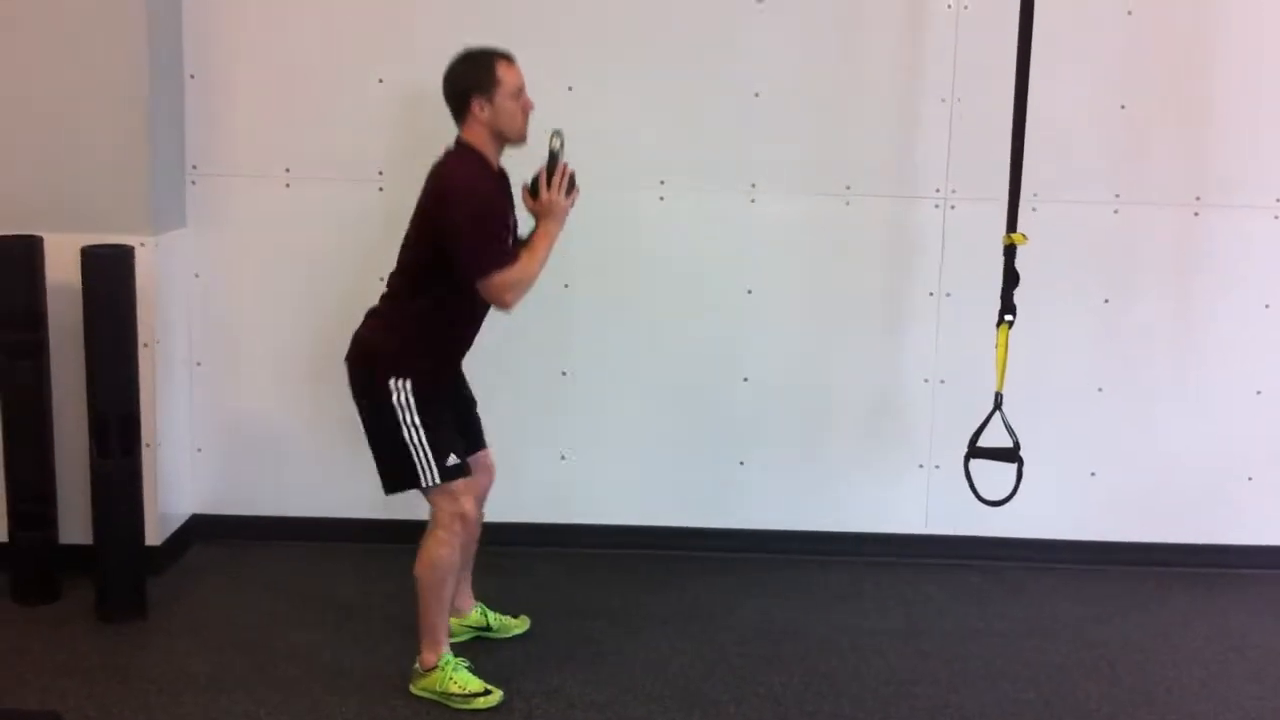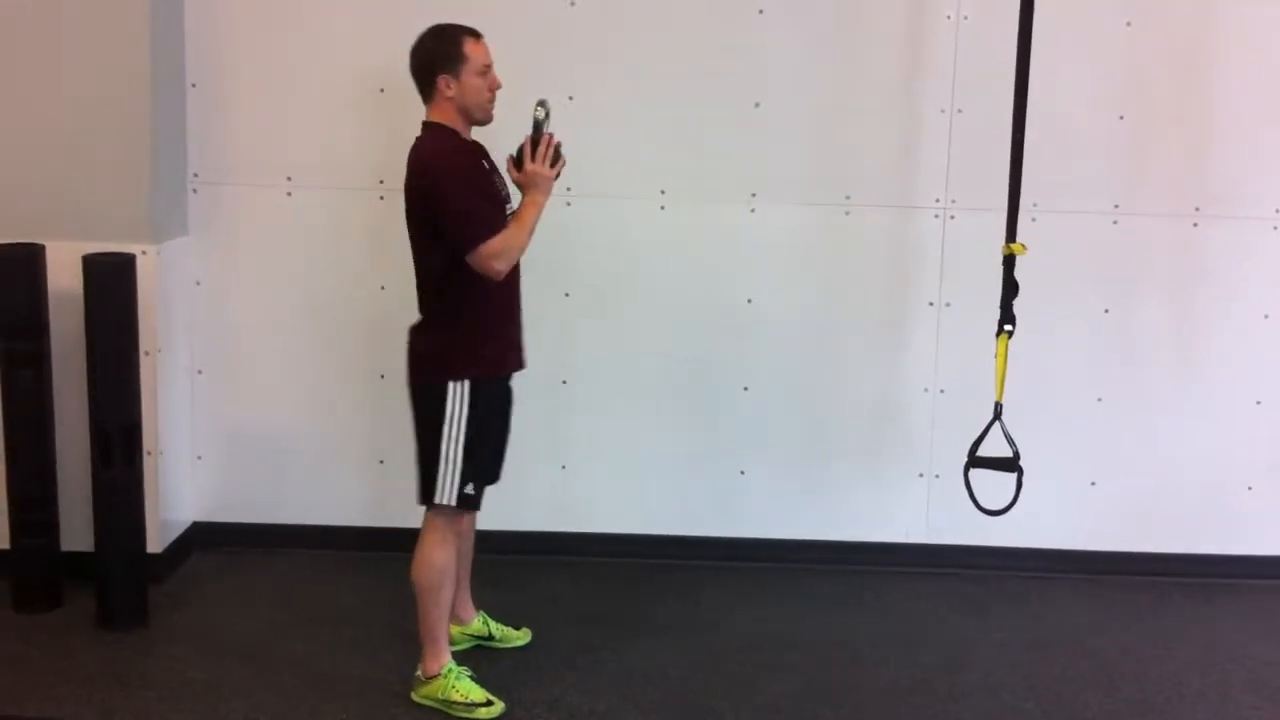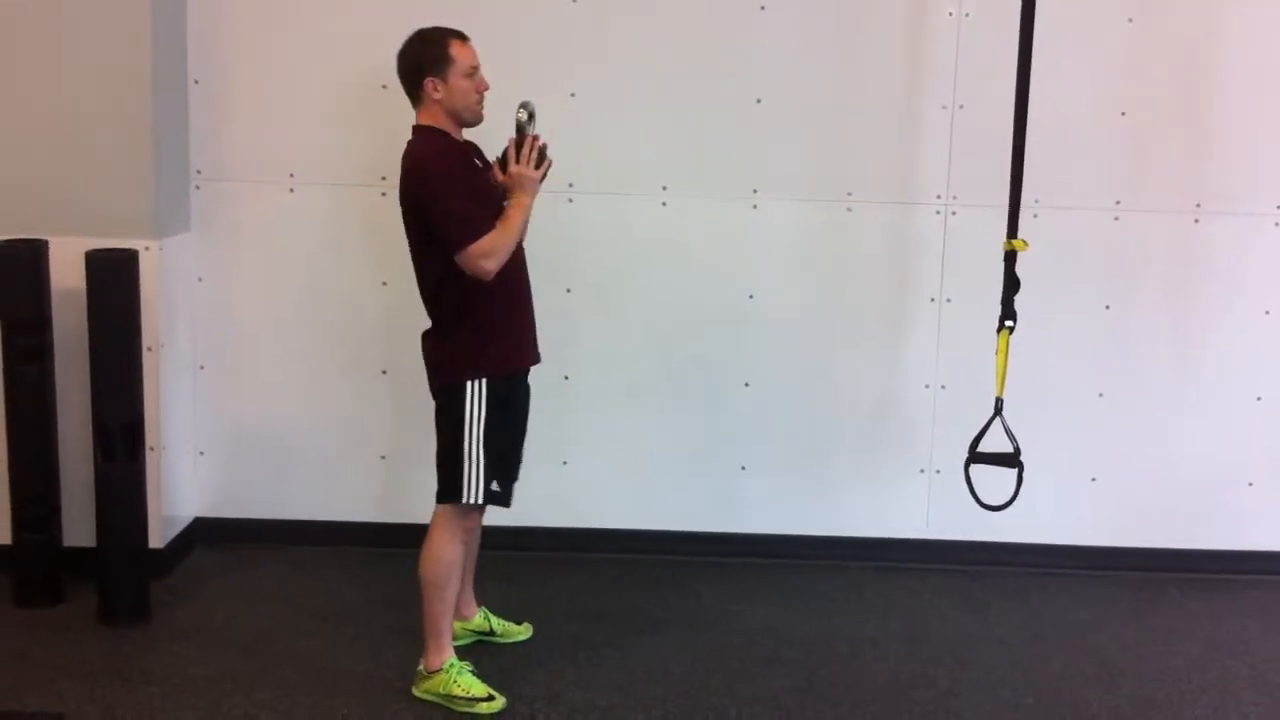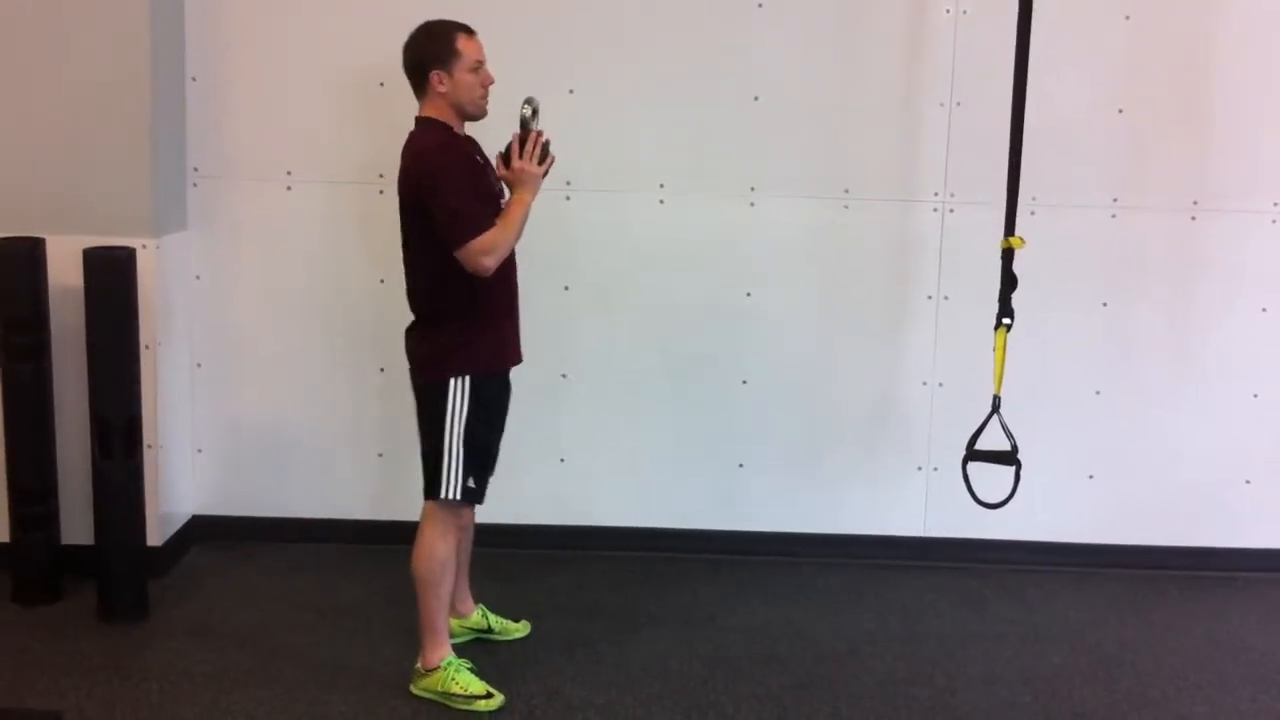
dt=0.4s
person 1, frame 1
left shoulder: (482, 173)
right shoulder: (465, 182)
left elbow: (497, 270)
right elbow: (503, 290)
left wrist: (538, 220)
right wrist: (551, 224)
left hip: (431, 359)
right hip: (397, 366)
left knee: (477, 478)
right knee: (455, 504)
left ankle: (461, 611)
right ankle: (432, 664)
person 1, frame 2
left shoulder: (460, 151)
right shoulder: (441, 157)
left elbow: (492, 243)
right elbow: (494, 258)
left wrist: (524, 188)
right wrist: (537, 193)
left hip: (479, 357)
right hip: (456, 364)
left knee: (465, 503)
right knee: (446, 510)
left ankle: (462, 618)
person 1, frame 3
left shoulder: (457, 153)
right shoulder: (432, 161)
right elbow: (483, 259)
left wrist: (512, 188)
right wrist: (524, 194)
left hip: (495, 354)
right hip: (473, 362)
left knee: (474, 498)
right knee: (457, 506)
left ankle: (466, 614)
person 1, frame 4
left shoulder: (455, 147)
right shoulder: (434, 154)
left elbow: (485, 240)
right elbow: (482, 255)
left wrist: (513, 185)
right wrist: (525, 191)
left hip: (478, 354)
right hip: (455, 359)
left knee: (465, 493)
right knee: (448, 503)
left ankle: (461, 611)
right ankle: (433, 662)
